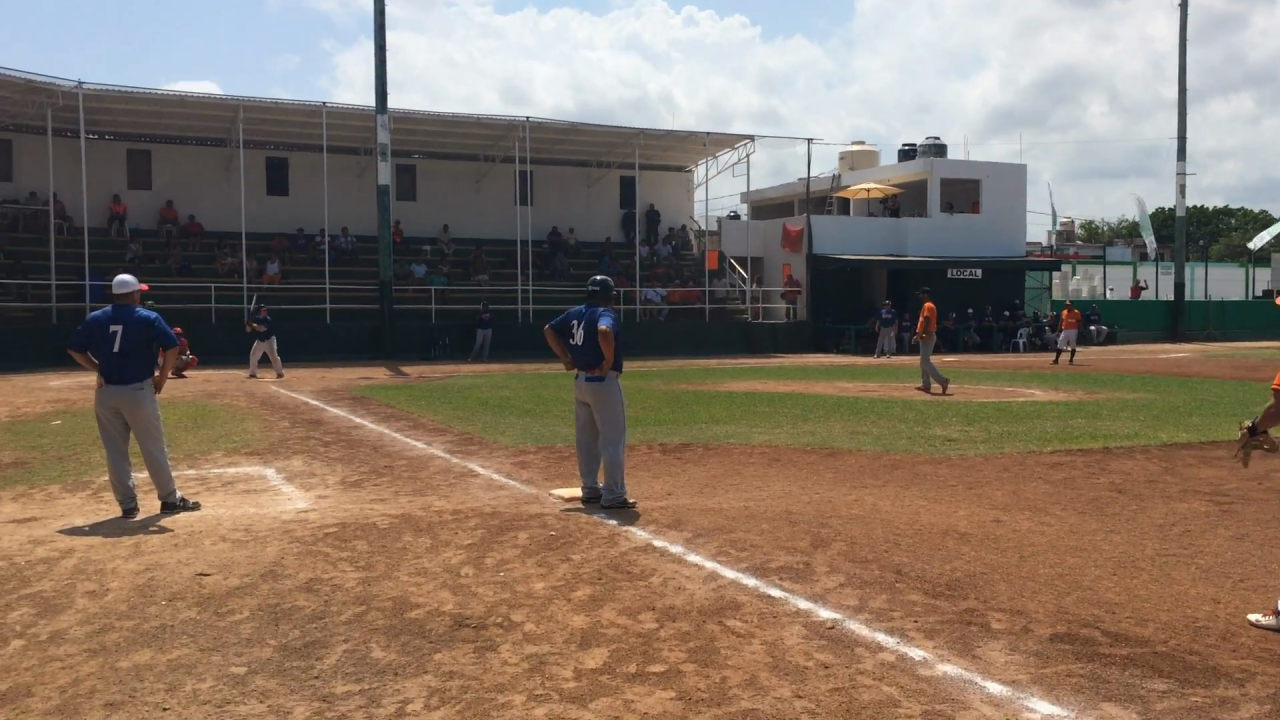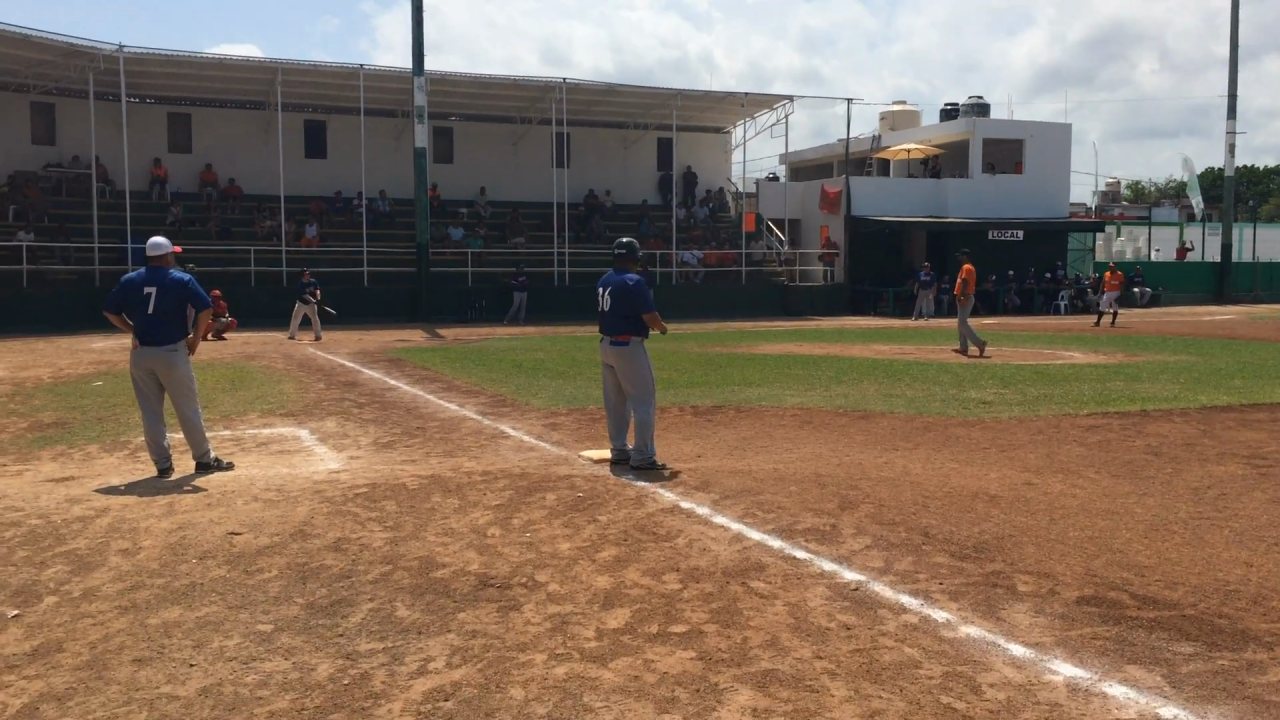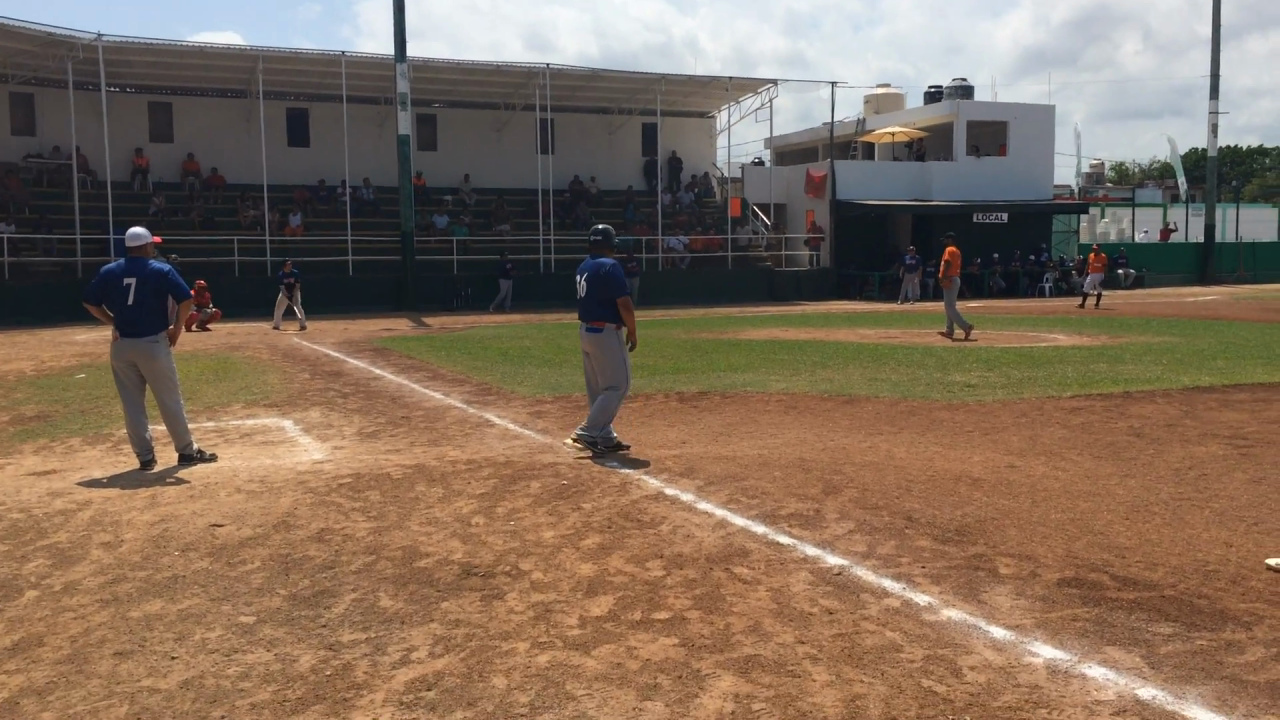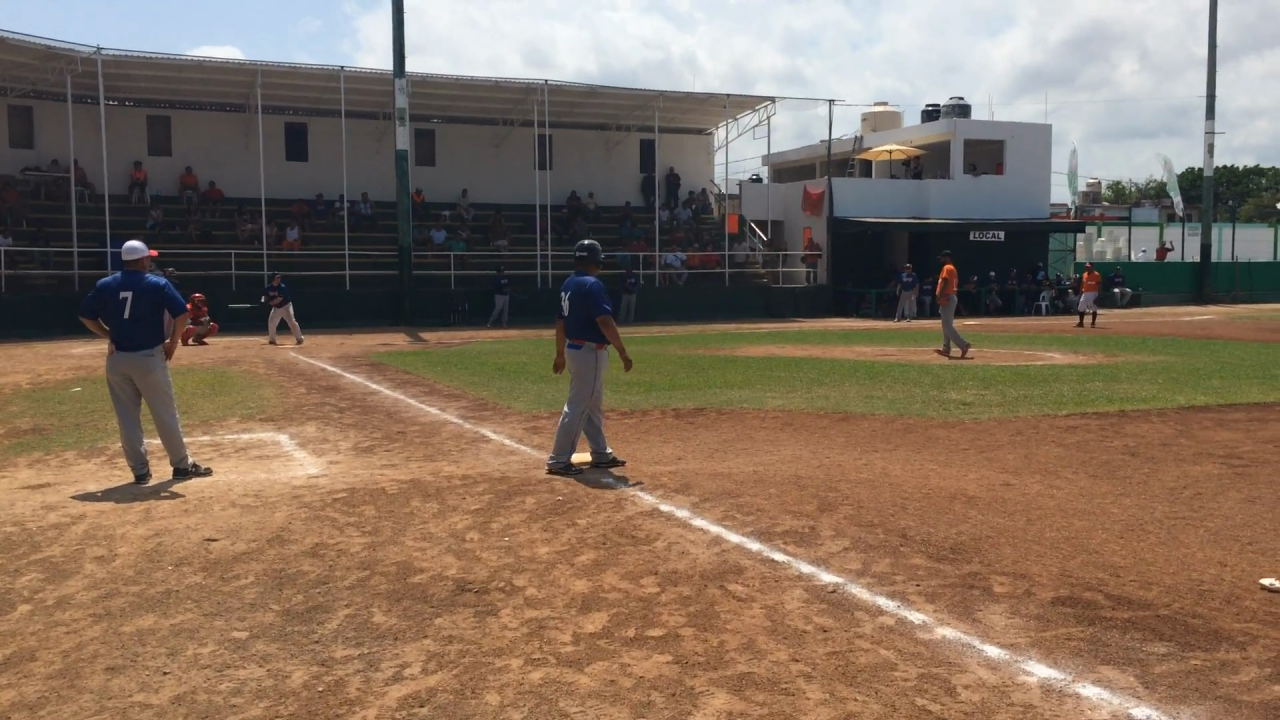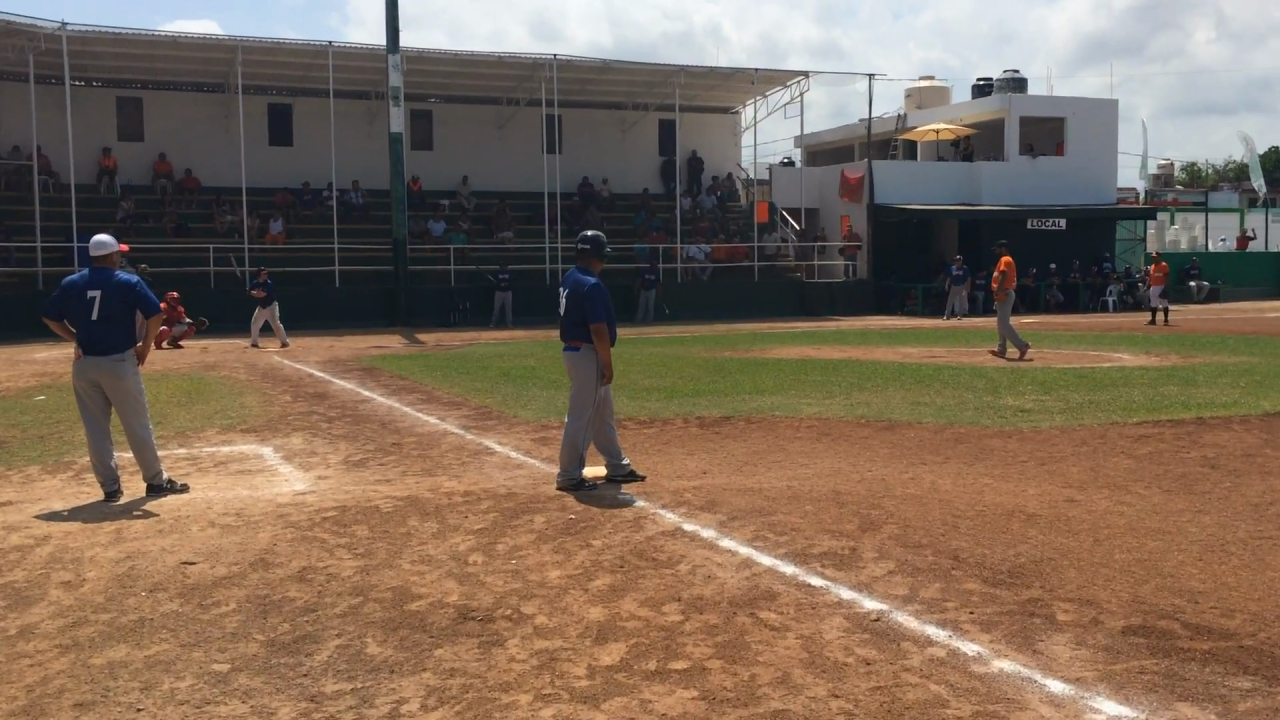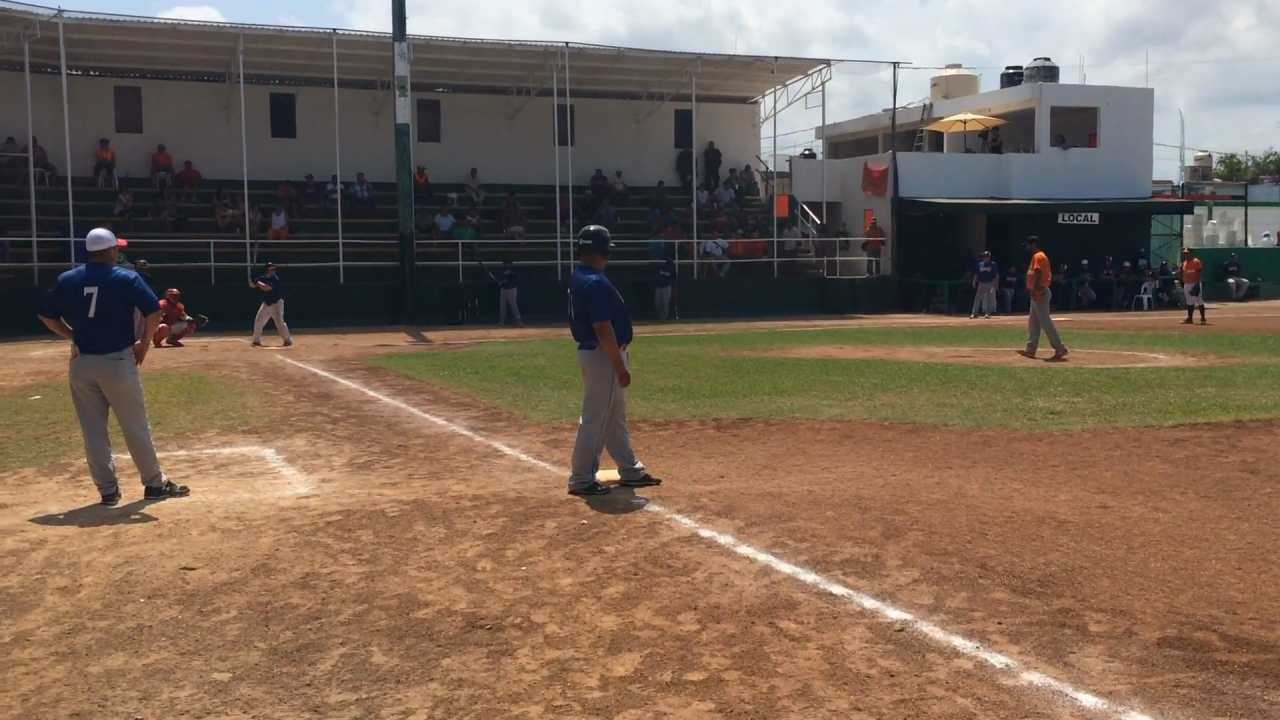
dt=0.4s
person 1, frame 1
left shoulder: (95, 319)
right shoulder: (148, 318)
left elbow: (74, 349)
right elbow: (172, 347)
left wrist: (99, 369)
right wrist: (162, 376)
left hip: (106, 392)
right hip: (138, 391)
left knee: (115, 452)
right knee: (153, 449)
left ankle: (127, 504)
right ankle: (170, 499)
person 1, frame 2
left shoulder: (129, 281)
right shoulder: (181, 280)
left elbow: (110, 311)
right elbow: (205, 309)
left wrist: (133, 331)
right wrist: (196, 338)
left hip: (141, 354)
right hip: (172, 352)
left knee: (150, 412)
right knee: (188, 409)
left ankle: (162, 464)
right ankle: (204, 459)
person 1, frame 3
left shoulder: (108, 272)
right shoulder: (161, 270)
left elbow: (89, 302)
right elbow: (186, 299)
left wrist: (113, 323)
right wrist: (177, 328)
left hip: (121, 345)
right hip: (153, 343)
left knee: (132, 404)
right knee: (170, 401)
left ankle: (145, 456)
right ankle: (187, 451)
person 1, frame 4
left shoulder: (105, 285)
right shoulder: (158, 284)
left elbow: (85, 316)
right elbow: (181, 314)
left wrist: (110, 336)
right wrist: (173, 342)
left hip: (117, 359)
right hip: (149, 357)
left knee: (127, 418)
right knee: (165, 415)
left ankle: (140, 470)
right ankle: (181, 465)
person 1, frame 5
left shoulder: (71, 284)
right shoulder: (128, 282)
left elbow: (49, 317)
right elbow: (155, 314)
left wrist: (76, 339)
right wrist: (146, 344)
left hip: (84, 364)
right hip: (119, 362)
left knee: (95, 429)
right knee: (137, 425)
left ankle: (110, 486)
right ankle: (156, 481)
person 1, frame 6
left shoulder: (67, 280)
right shoulder: (126, 278)
left elbow: (46, 315)
right elbow: (153, 312)
left wrist: (73, 337)
right wrist: (144, 343)
left hip: (81, 363)
right hip: (117, 361)
left knee: (93, 430)
right knee: (135, 427)
left ankle: (107, 490)
right ankle: (155, 484)
person 2, frame 1
left shoulder: (574, 313)
right shoulder: (605, 314)
left elbow: (549, 331)
right elbow: (605, 333)
left wrist: (565, 357)
right wrist: (609, 361)
left hip: (581, 382)
right hip: (603, 382)
left knee: (586, 439)
right knee: (612, 439)
left ankle: (590, 489)
right ankle: (613, 496)
person 2, frame 2
left shoulder: (604, 280)
right shoulder: (633, 281)
right elbow: (651, 317)
right wrist: (660, 326)
left hip: (607, 345)
right hip: (628, 347)
left knee: (615, 402)
right knee: (643, 401)
left ankle: (620, 451)
right ankle: (642, 456)
person 2, frame 3
left shoulder: (583, 268)
right shoulder: (610, 266)
right elbow: (624, 304)
right wrist: (632, 332)
left hip: (587, 332)
right hip: (606, 333)
left knee: (598, 389)
right knee: (616, 387)
left ankle: (605, 438)
right ankle: (588, 433)
person 2, frame 4
left shoulder: (569, 284)
right shoulder: (592, 285)
left elbow: (560, 322)
right elbow: (605, 322)
left wrist: (560, 353)
right wrist: (622, 351)
left hip: (574, 349)
right hip: (590, 352)
left knee: (592, 406)
right knee: (578, 407)
left ankle: (601, 454)
right ankle: (559, 460)
person 2, frame 5
left shoulder: (570, 278)
right shoulder: (591, 285)
right elbow: (598, 330)
right wrist: (608, 364)
left hip: (577, 350)
right hip: (587, 354)
left knee: (603, 413)
right knee: (581, 416)
left ankle: (618, 467)
right ankle: (569, 476)
person 2, frame 6
left shoulder: (580, 277)
right shoulder: (594, 282)
right elbow: (603, 328)
right wrist: (620, 365)
left hip: (596, 352)
right hip: (602, 355)
left knee: (614, 415)
right knee: (595, 418)
left ankle: (630, 471)
right ankle: (581, 480)
